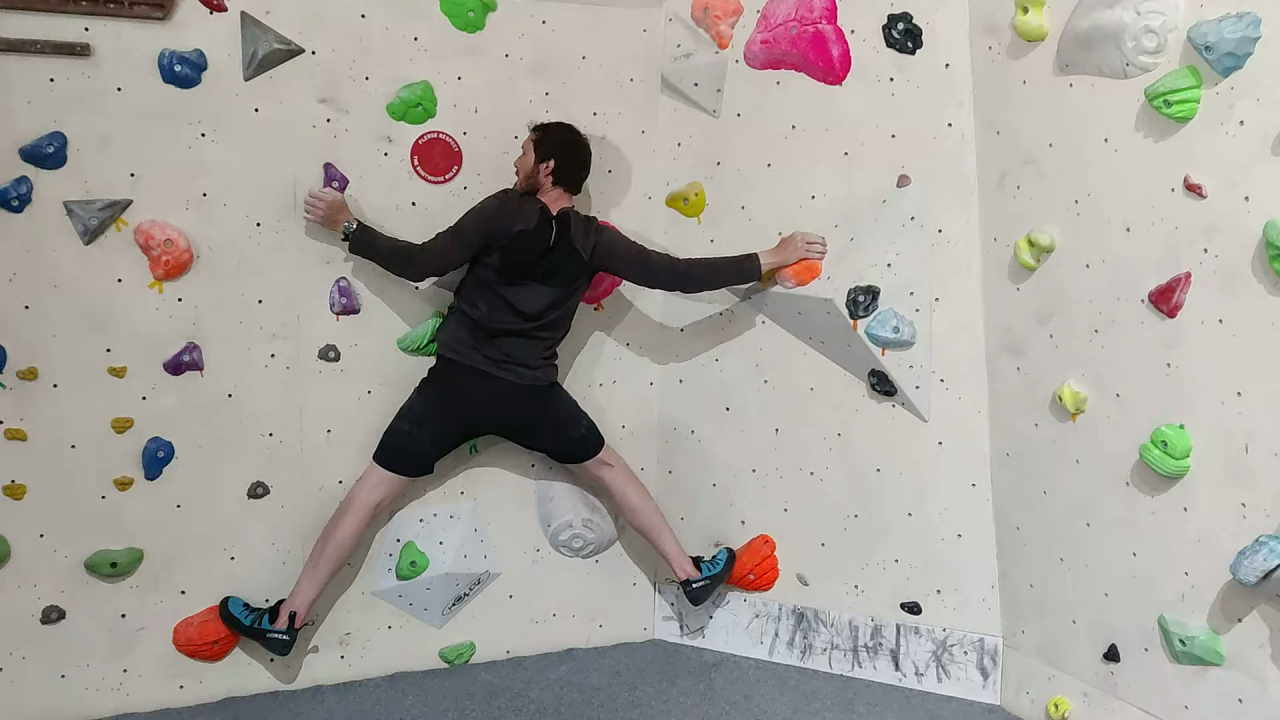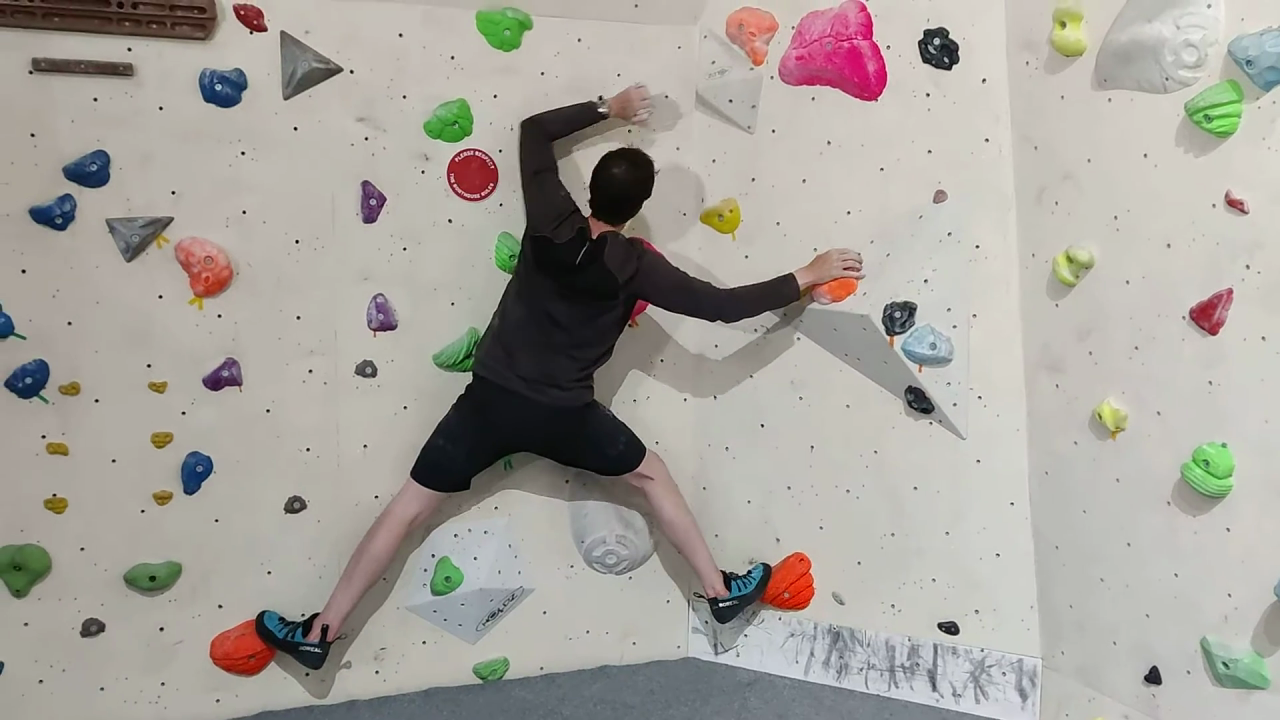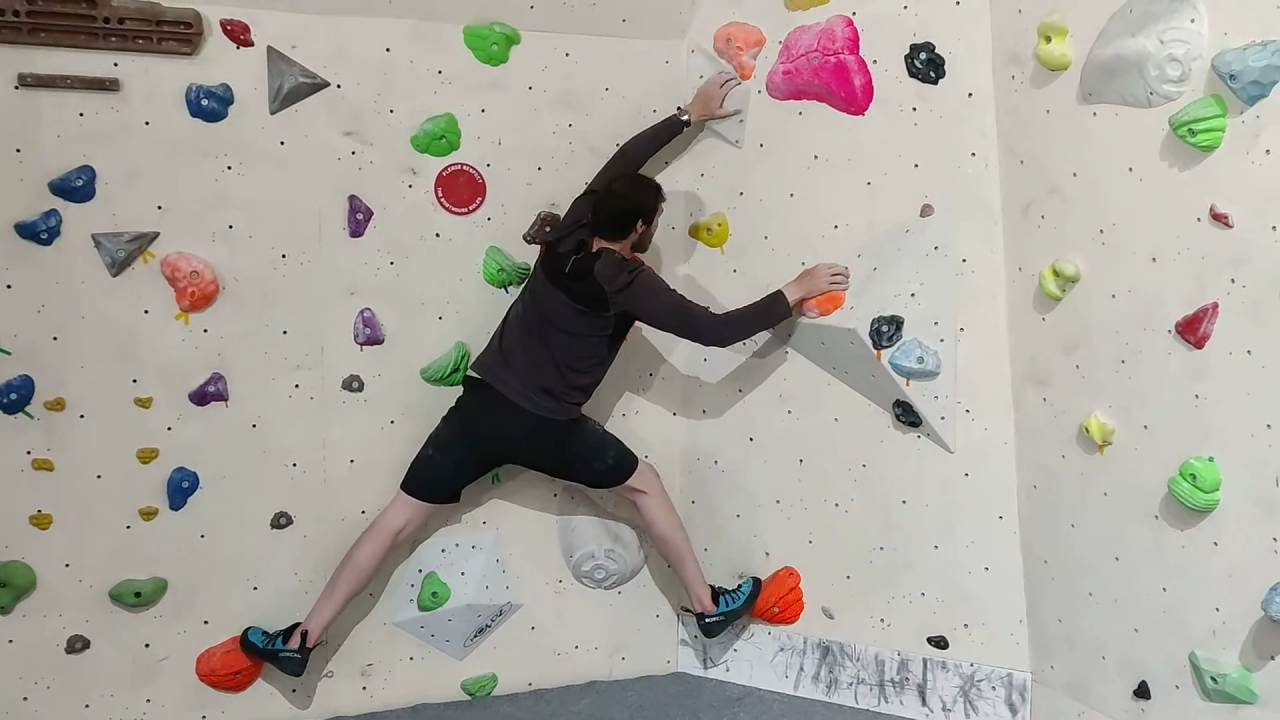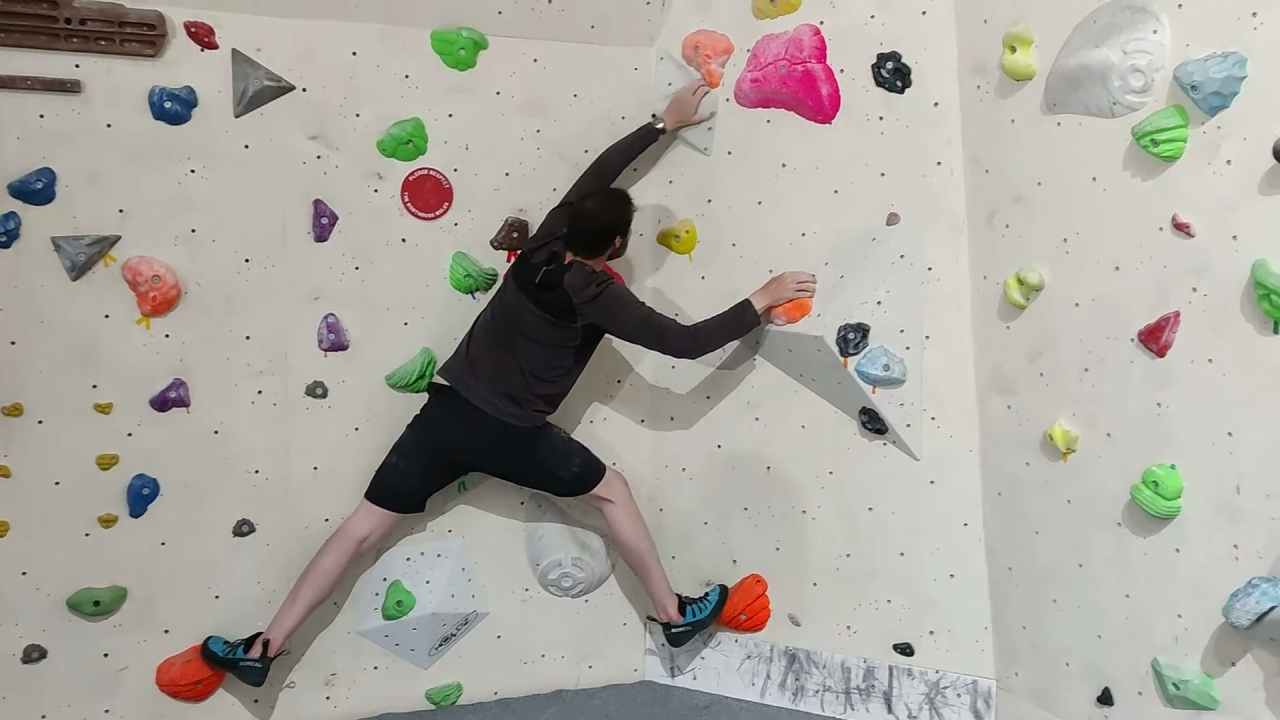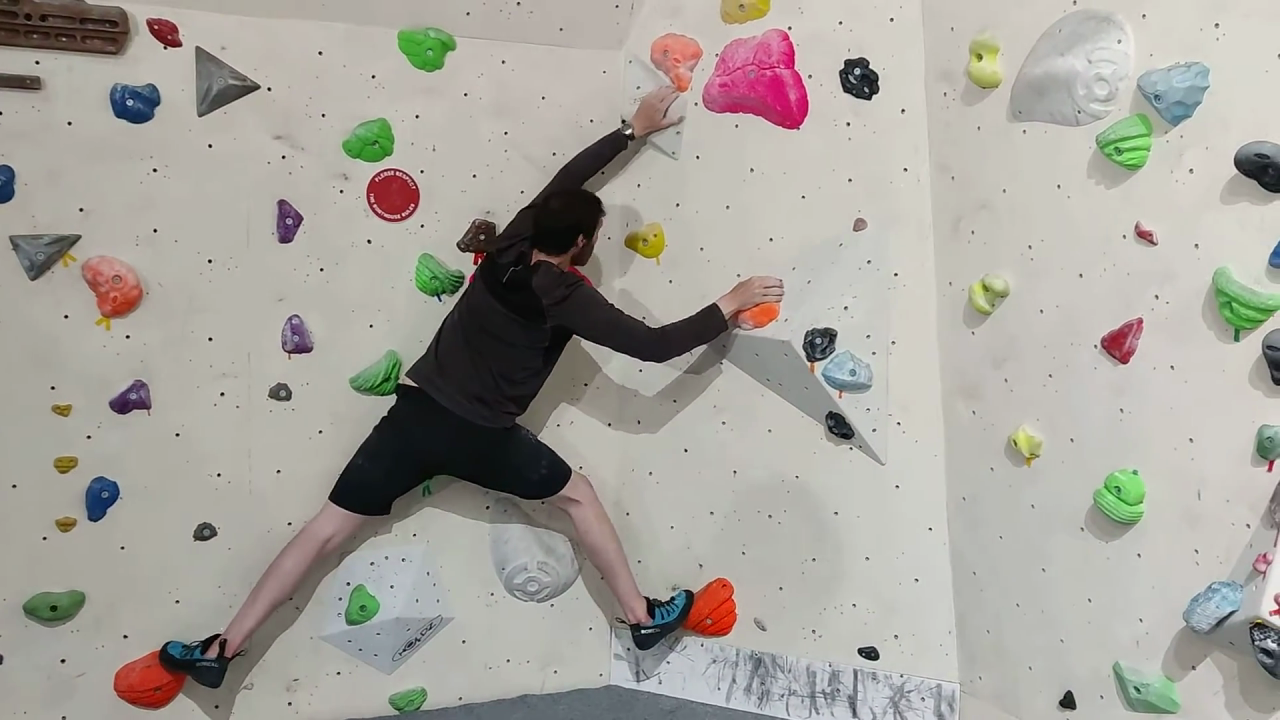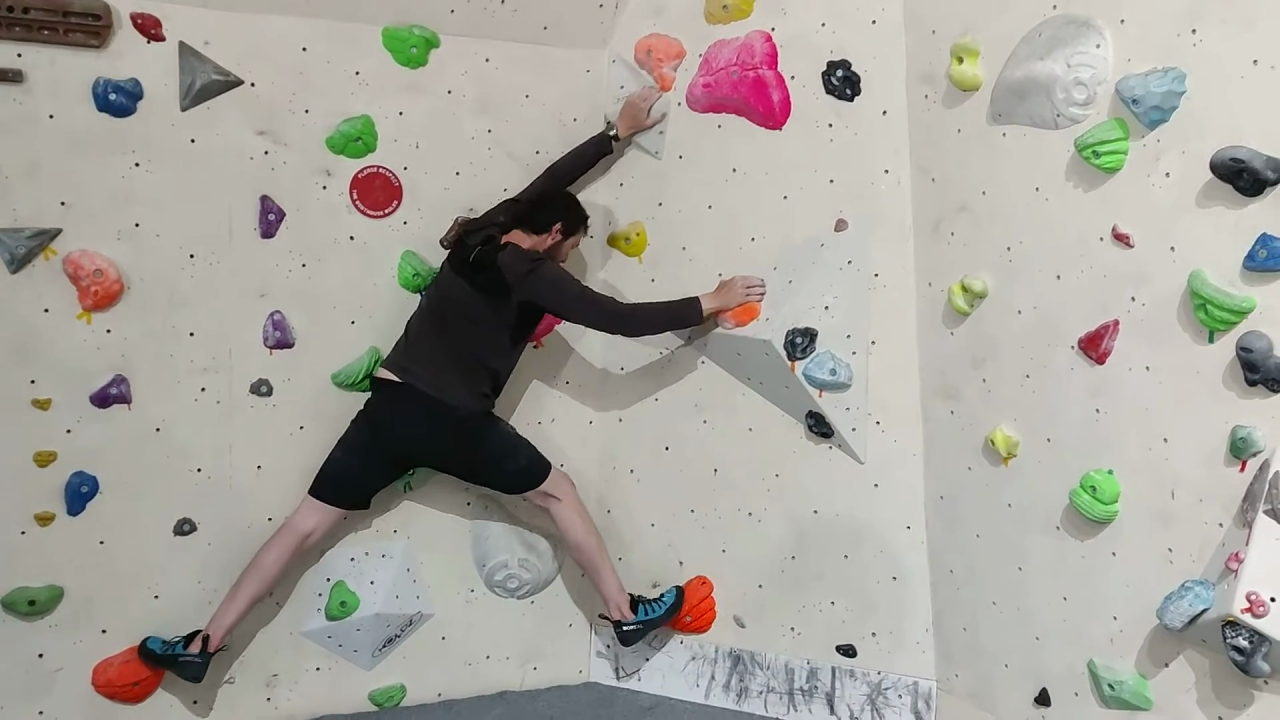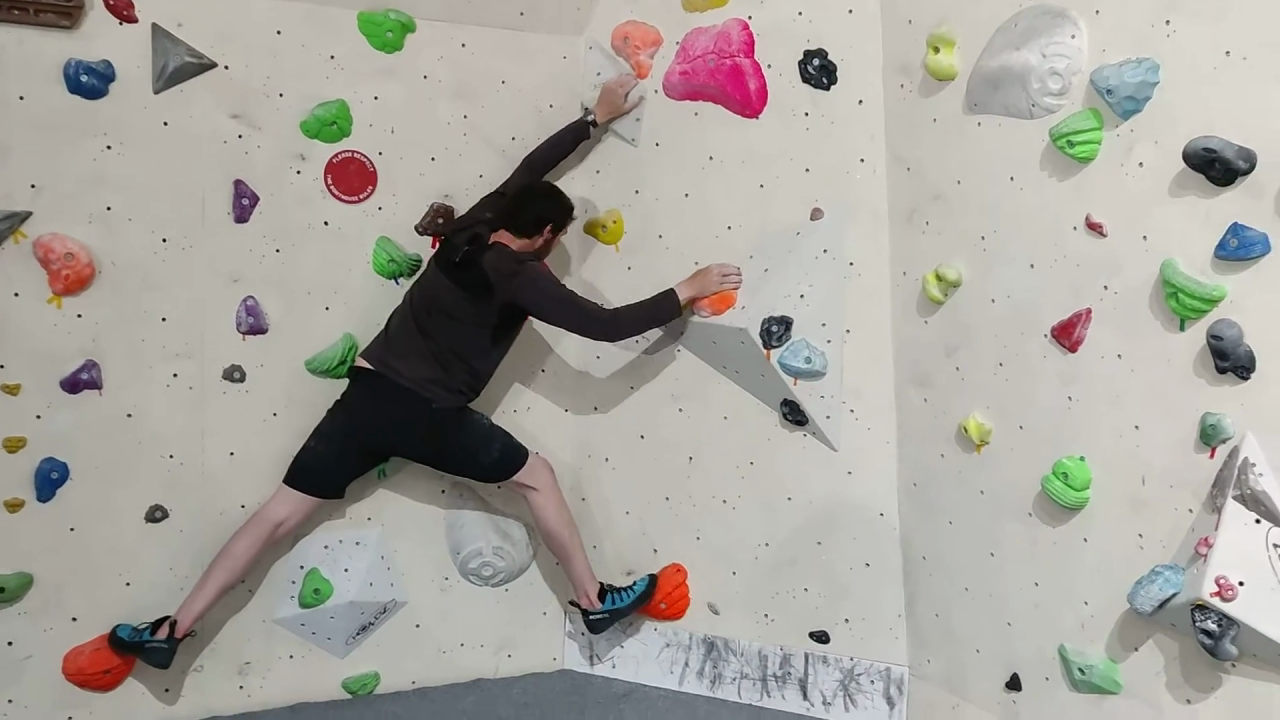
dt=0.7s
person 1, frame 1
left shoulder: (502, 212)
right shoulder: (592, 240)
left elbow: (416, 265)
right elbow: (679, 276)
left wrist: (346, 224)
right wrist: (770, 259)
left hip: (457, 382)
right hip: (530, 395)
left knee: (371, 492)
right knee: (607, 466)
left ankle: (286, 619)
right ankle: (690, 574)
person 1, frame 2
left shoulder: (550, 218)
right shoulder: (633, 265)
left elbow: (531, 131)
right elbow: (722, 305)
left wrist: (605, 108)
right wrist: (806, 276)
left hip: (492, 400)
right hip: (564, 415)
left knee: (408, 506)
right knee: (652, 474)
left ankle: (319, 631)
right ankle: (719, 590)
person 1, frame 3
left shoulder: (570, 232)
right shoulder: (628, 283)
left elbow: (623, 159)
right elbow: (717, 330)
left wrist: (688, 117)
right wrist: (795, 292)
left hip: (482, 406)
right hip: (547, 428)
left knee: (397, 520)
right knee: (645, 485)
left ankle: (301, 640)
right ankle: (706, 606)
person 1, frame 4
left shoulder: (546, 240)
right shoulder: (596, 296)
left elbow: (599, 170)
right elbow: (687, 341)
left wrist: (663, 124)
right wrist: (762, 300)
left hip: (446, 413)
right hip: (509, 434)
left knee: (361, 528)
right knee: (612, 492)
left ankle: (262, 649)
right ankle: (672, 615)
person 1, frame 5
left shoulder: (512, 242)
right shoulder: (564, 296)
left elbow: (566, 177)
right elbow: (654, 345)
left wrist: (632, 131)
right wrist: (728, 306)
left hip: (414, 414)
right hip: (476, 436)
left knee: (323, 531)
right knee: (578, 494)
left ankle: (221, 650)
right ankle: (641, 617)
person 1, frame 6
left shoulder: (479, 233)
right shoulder: (533, 275)
left elbow: (548, 179)
right elbow: (626, 320)
left wrist: (616, 133)
right wrist: (710, 303)
left hip: (389, 406)
right hip: (452, 423)
left knee: (304, 525)
right knee: (558, 491)
left ankle: (203, 644)
right ankle: (623, 613)
person 1, frame 7
left shoulder: (471, 229)
right shoulder: (518, 275)
left elbow: (530, 168)
right elbow: (608, 325)
left wrist: (595, 118)
right wrist: (686, 291)
left hip: (367, 397)
right hip: (427, 417)
left knee: (278, 515)
right knee: (537, 477)
left ankle: (171, 631)
right ankle: (593, 601)
